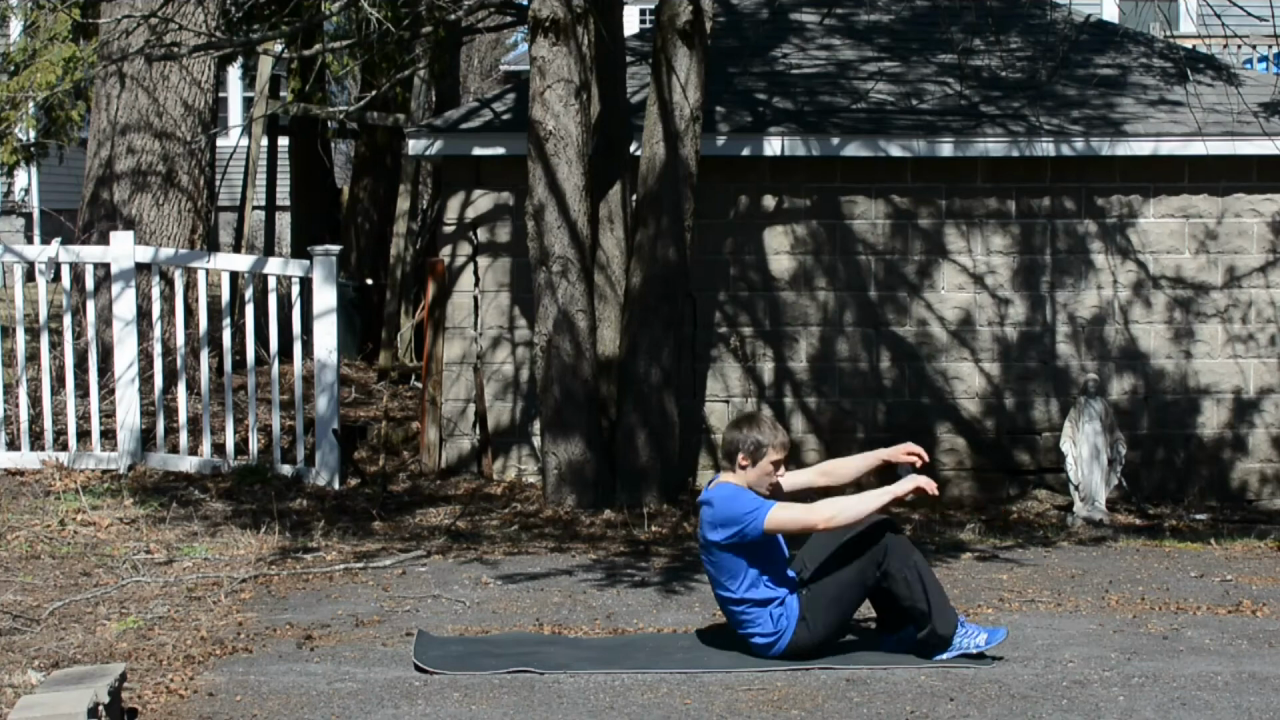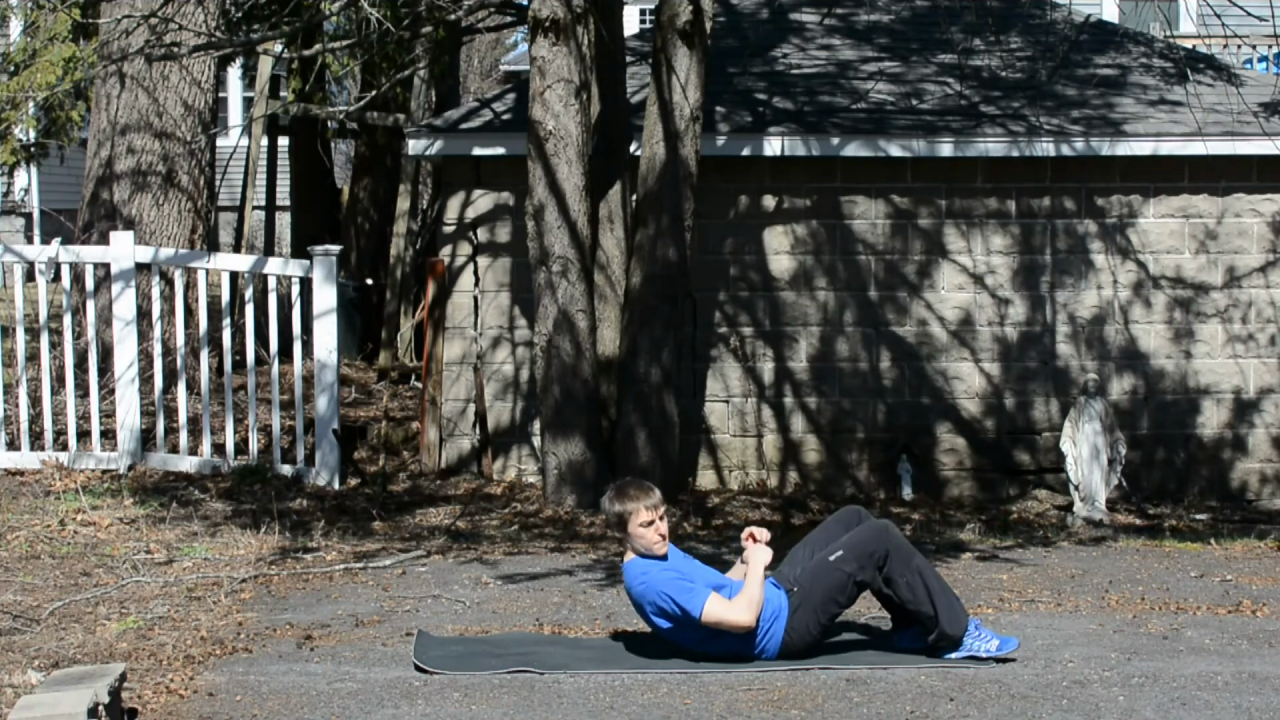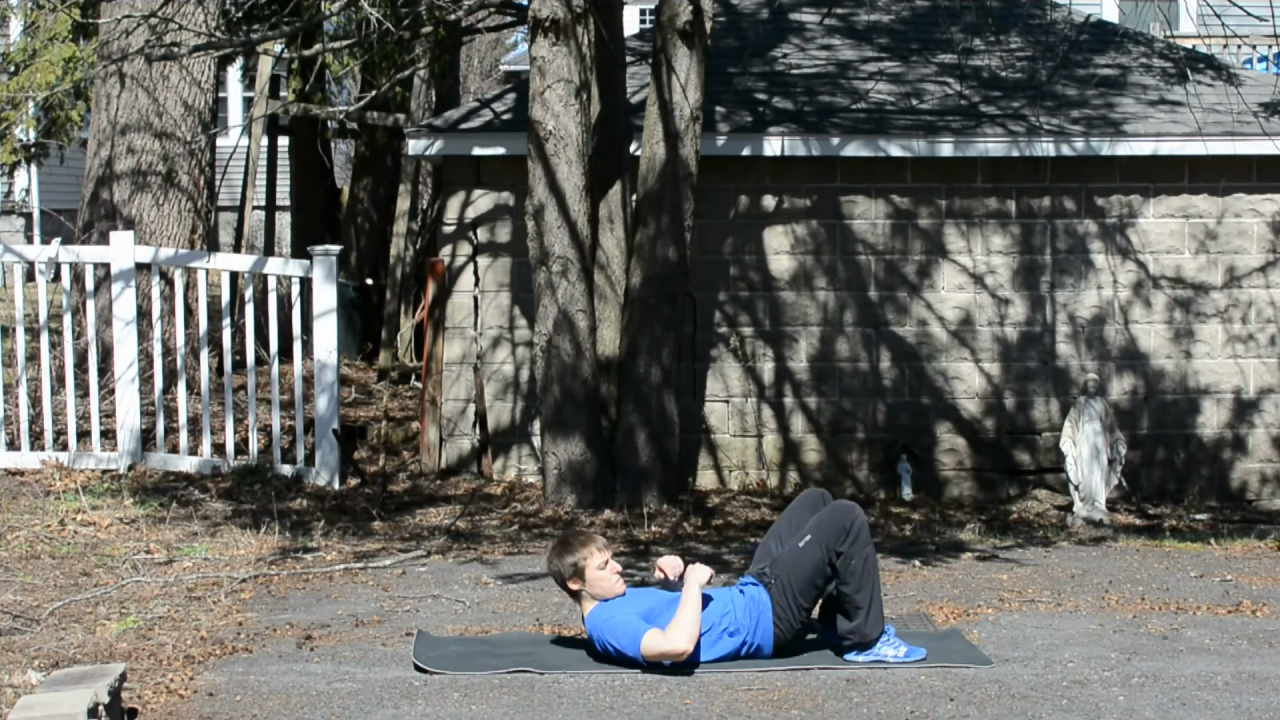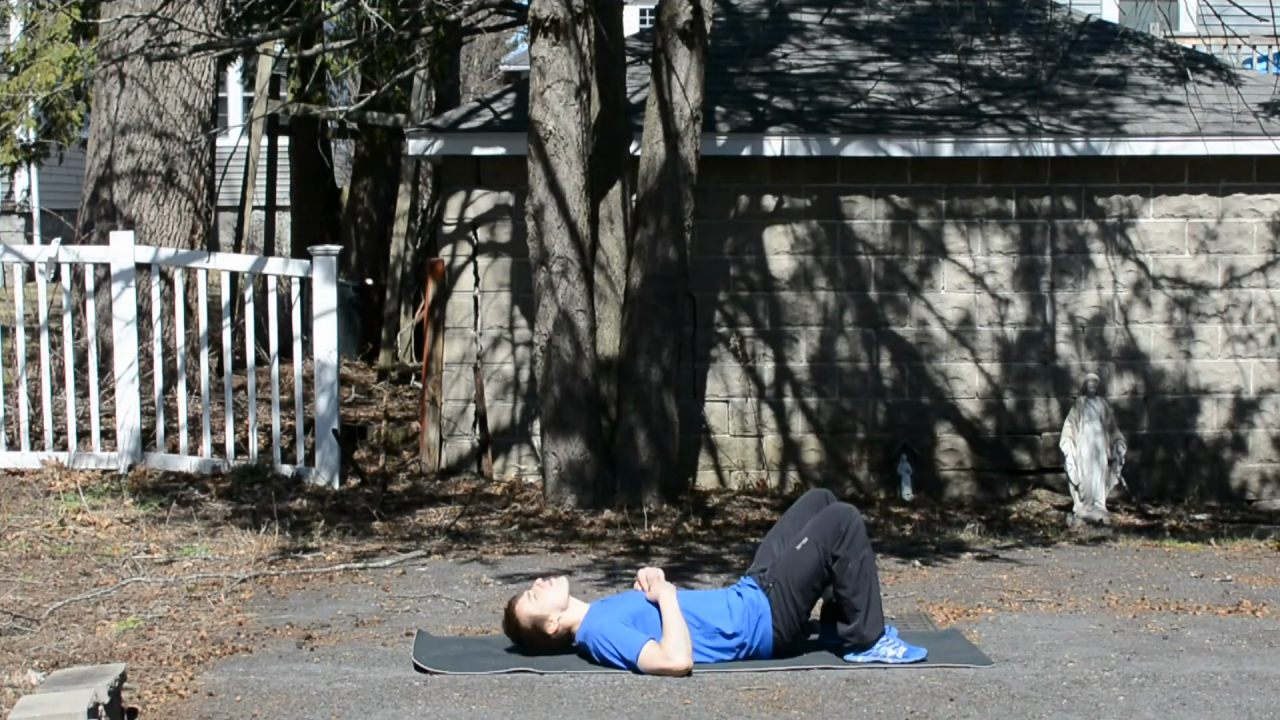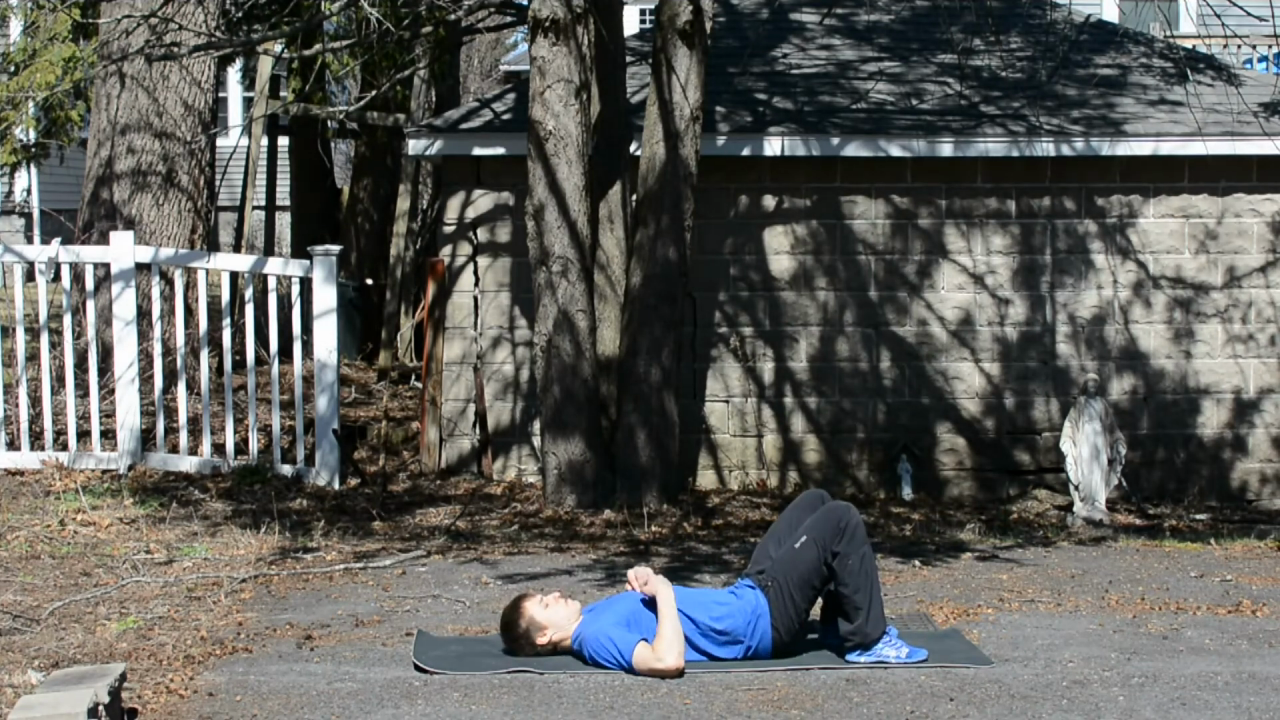
dt=0.7s
person 1, frame 1
left shoulder: (733, 488)
right shoulder: (730, 504)
left elbow: (818, 477)
right elbow: (818, 518)
left wrist: (886, 455)
right wrist: (898, 489)
left hip: (787, 602)
right hip: (786, 630)
left knee: (867, 519)
right knee: (883, 535)
left ankle: (900, 629)
right ankle: (943, 636)
person 1, frame 2
left shoulder: (658, 551)
right shoulder: (648, 581)
right elbow: (741, 617)
left wrist: (746, 559)
right wrist: (757, 564)
left hip: (775, 598)
right hip: (781, 626)
left knee: (855, 519)
right knee: (881, 539)
left ankle: (914, 627)
right ankle: (952, 636)
person 1, frame 3
left shoulder: (614, 602)
right shoulder: (607, 624)
right elbow: (678, 646)
left wrist: (670, 579)
right wrist: (692, 583)
left hip: (751, 594)
right hip: (766, 619)
left knee: (817, 500)
right knee: (847, 518)
left ankle: (838, 625)
right ankle: (866, 641)
person 1, frame 4
left shoulder: (600, 614)
right shoulder: (600, 632)
right elbow: (676, 661)
left wrist: (650, 585)
right wrist: (665, 596)
left hip: (749, 593)
right hip: (765, 620)
left knee: (821, 501)
right knee: (843, 520)
left ankle: (840, 628)
right ankle: (866, 642)
person 1, frame 5
left shoulder: (594, 617)
right shoulder: (595, 638)
right elbow: (669, 661)
left wrist: (642, 584)
right wrist: (662, 594)
left hip: (747, 596)
right hip: (764, 621)
left knee: (817, 501)
right knee: (841, 520)
left ankle: (839, 627)
right ankle: (867, 641)
